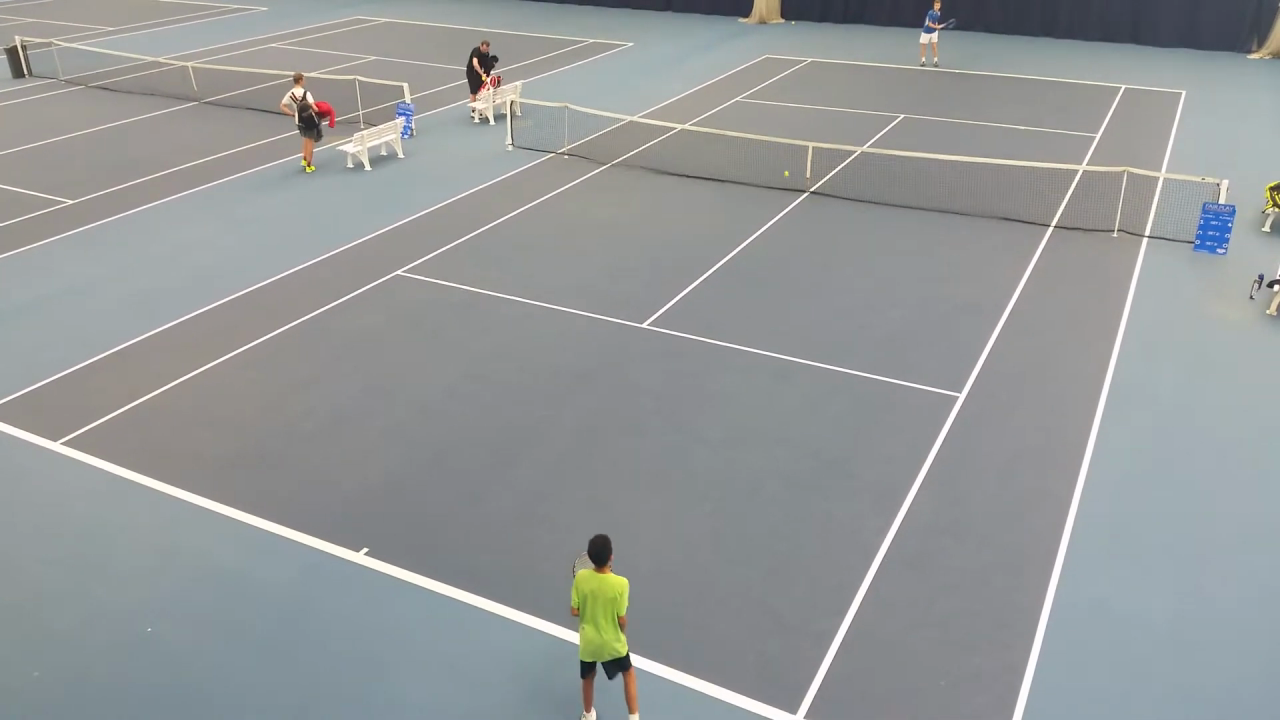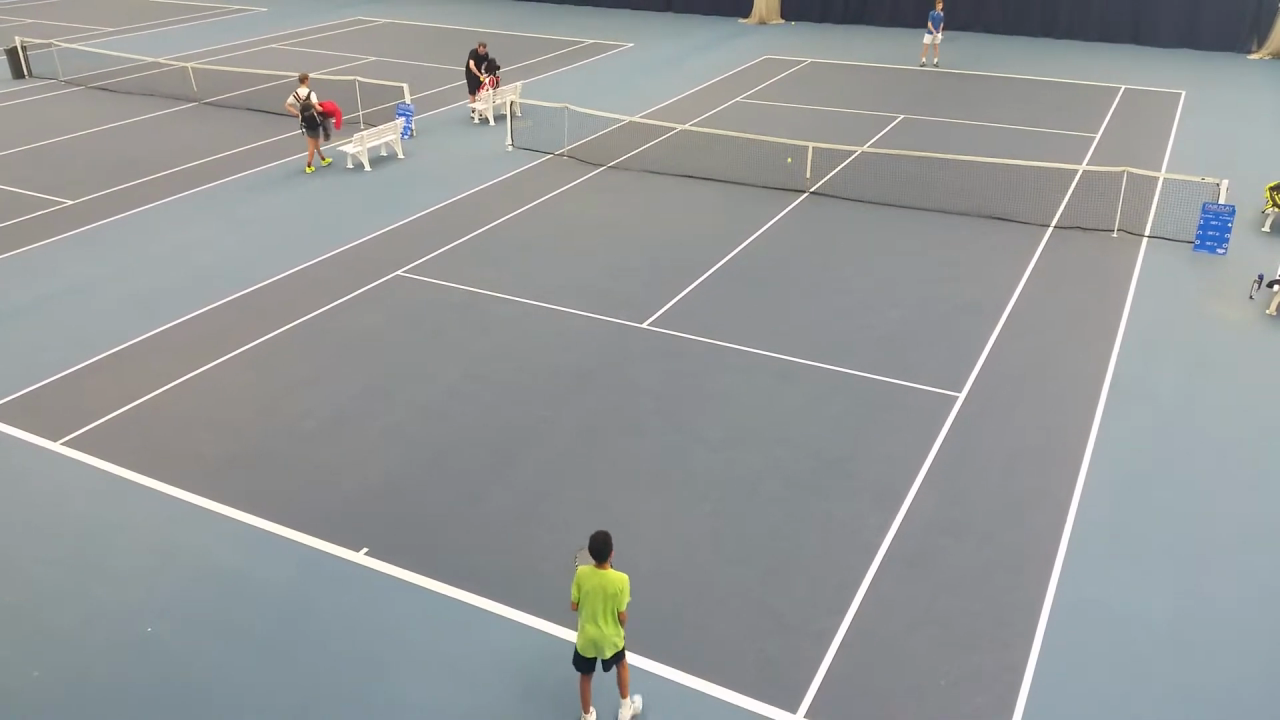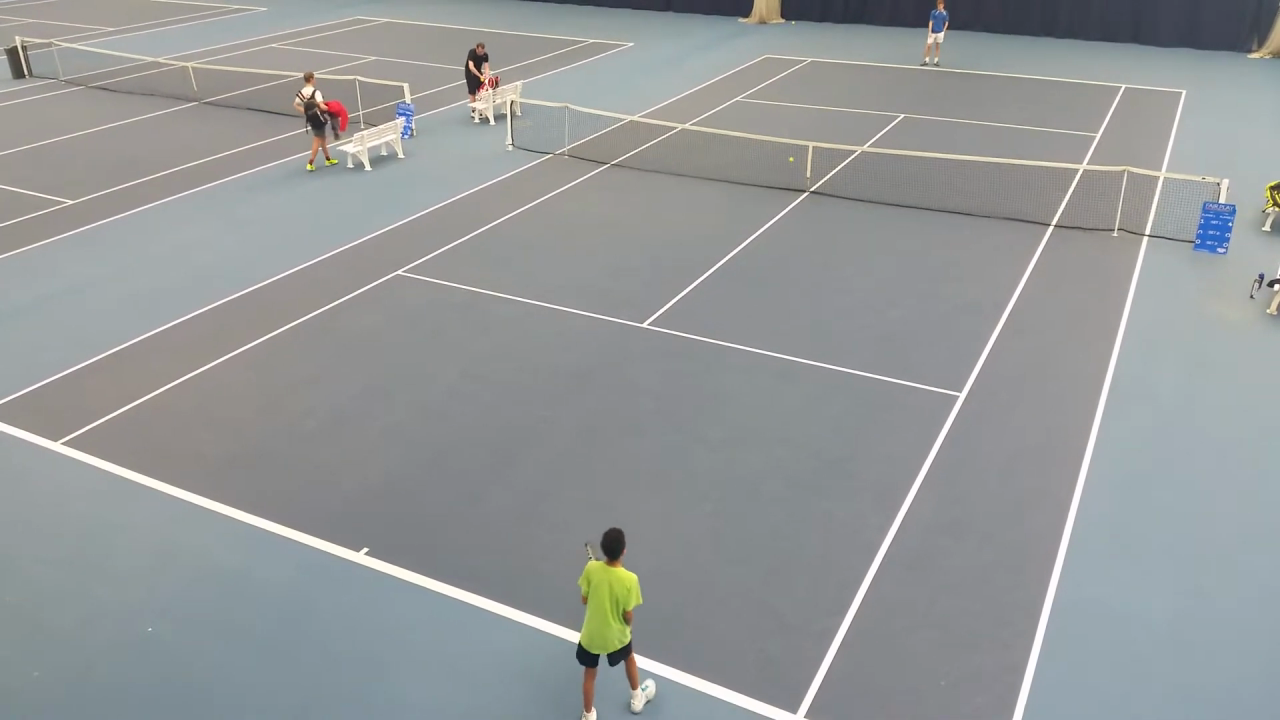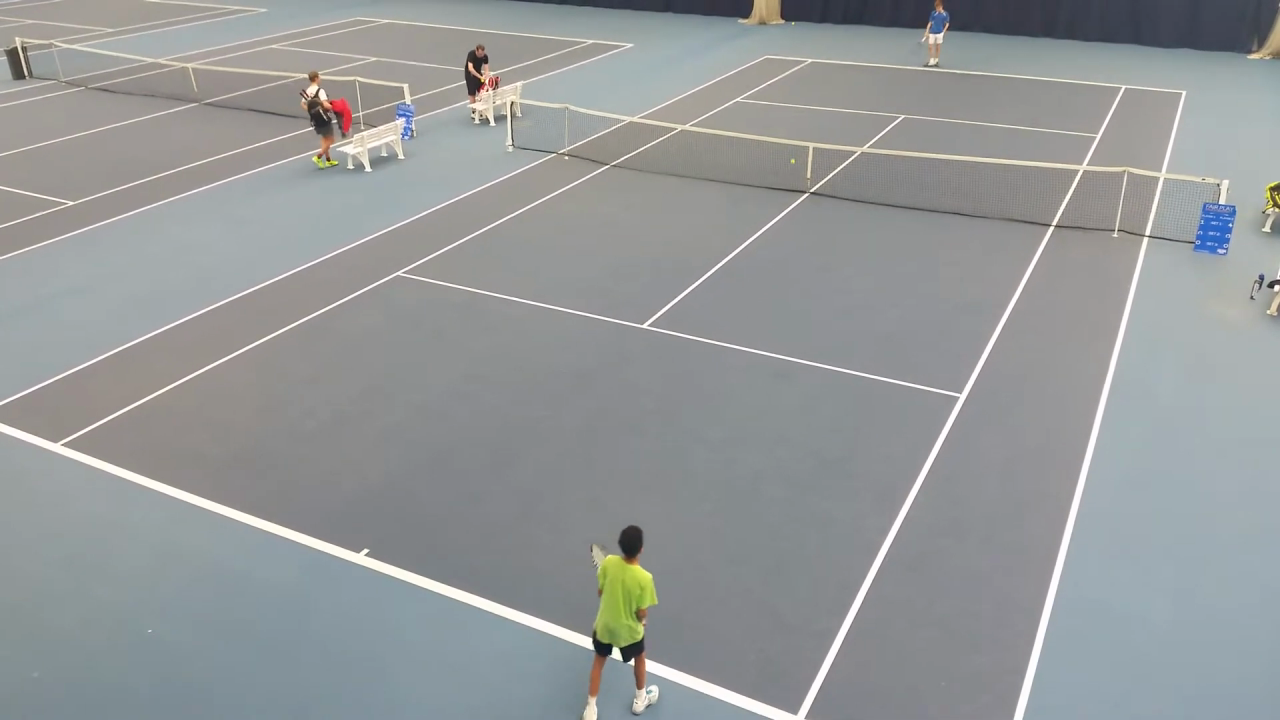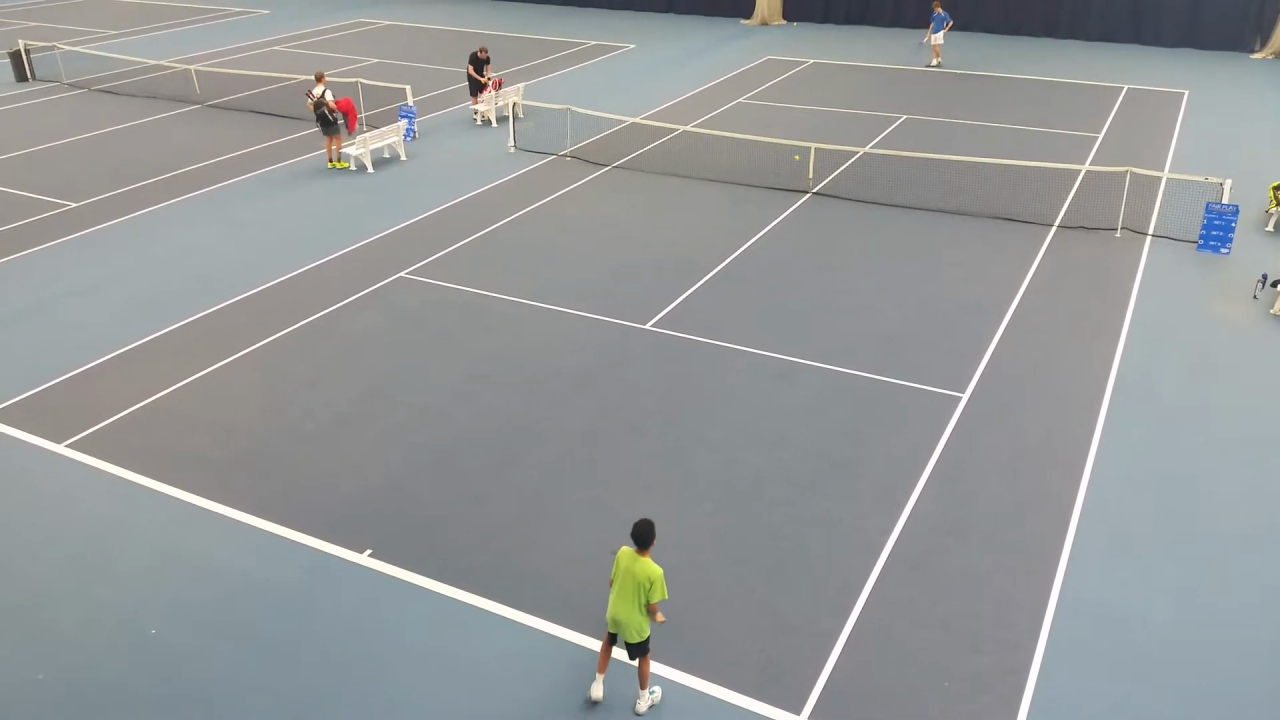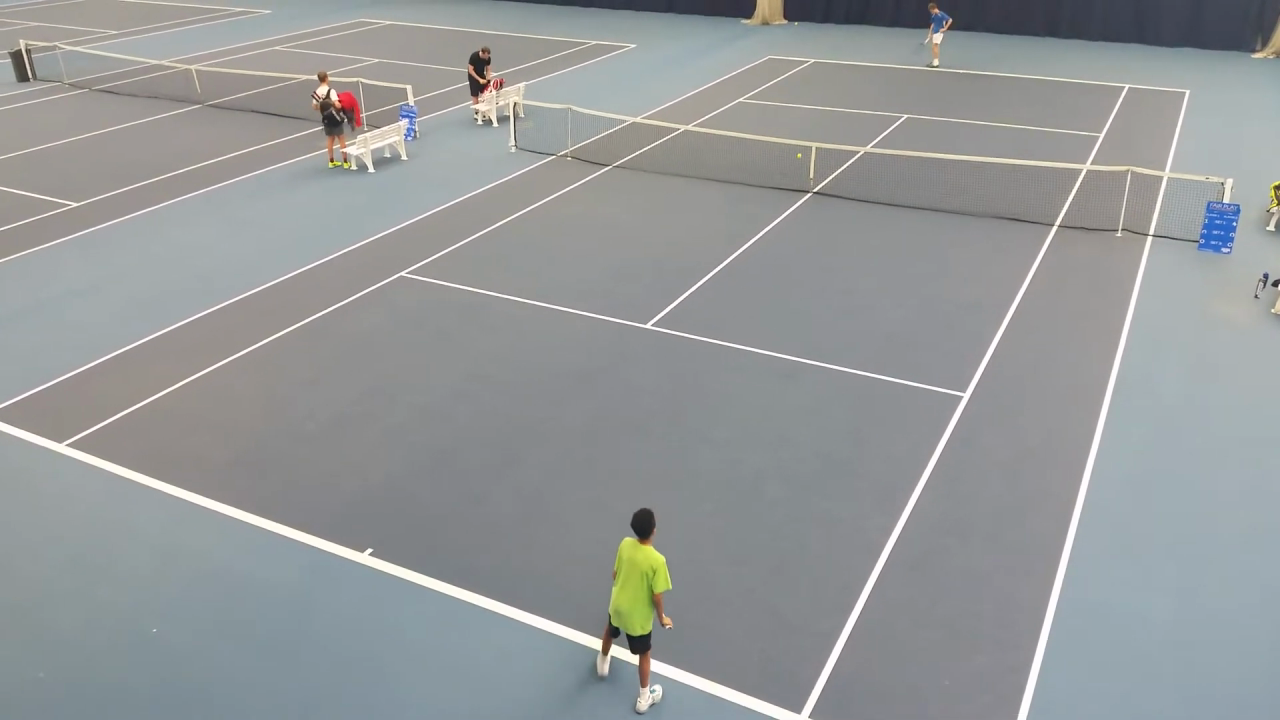
dt=0.2s
person 1, frame 1
left shoulder: (581, 578)
right shoulder: (620, 584)
left elbow: (574, 611)
right elbow: (622, 619)
right wrist: (623, 635)
left hip: (588, 642)
right hip: (613, 643)
left knee: (587, 678)
right knee: (628, 673)
person 1, frame 2
left shoulder: (581, 573)
right shoulder: (621, 580)
left elbow: (574, 606)
right elbow: (621, 615)
right wrist: (622, 630)
left hip: (586, 638)
right hip: (611, 638)
left knee: (585, 677)
right knee: (622, 664)
person 1, frame 3
left shoulder: (591, 569)
right shoulder: (629, 579)
left elbow: (584, 600)
right elbow: (628, 614)
right wrist: (627, 625)
left hip: (590, 634)
right hip: (616, 634)
left knee: (589, 673)
right knee: (629, 659)
right ankle: (637, 698)
person 1, frame 4
left shoulder: (609, 562)
right shoulder: (644, 578)
left elbow: (600, 592)
right elbow: (642, 612)
right wrist: (640, 622)
left hip: (605, 624)
right hip: (629, 628)
left knee: (599, 660)
right knee: (639, 657)
right ankle: (640, 699)
person 1, frame 5
left shoulder: (622, 553)
right shoulder: (654, 572)
left elbow: (612, 583)
right elbow: (652, 607)
right wrist: (656, 616)
left hip: (614, 614)
right hip: (636, 623)
left knee: (608, 642)
right knee: (644, 657)
left ankle: (597, 685)
right ankle: (643, 700)
person 1, frame 6
left shoulder: (625, 545)
right shoulder: (657, 560)
left elbow: (615, 575)
right elbow: (657, 596)
right wrist: (661, 617)
left hip: (617, 606)
right hip: (639, 615)
left knee: (610, 631)
right knee: (644, 654)
left ankle: (603, 663)
right ankle: (643, 698)
